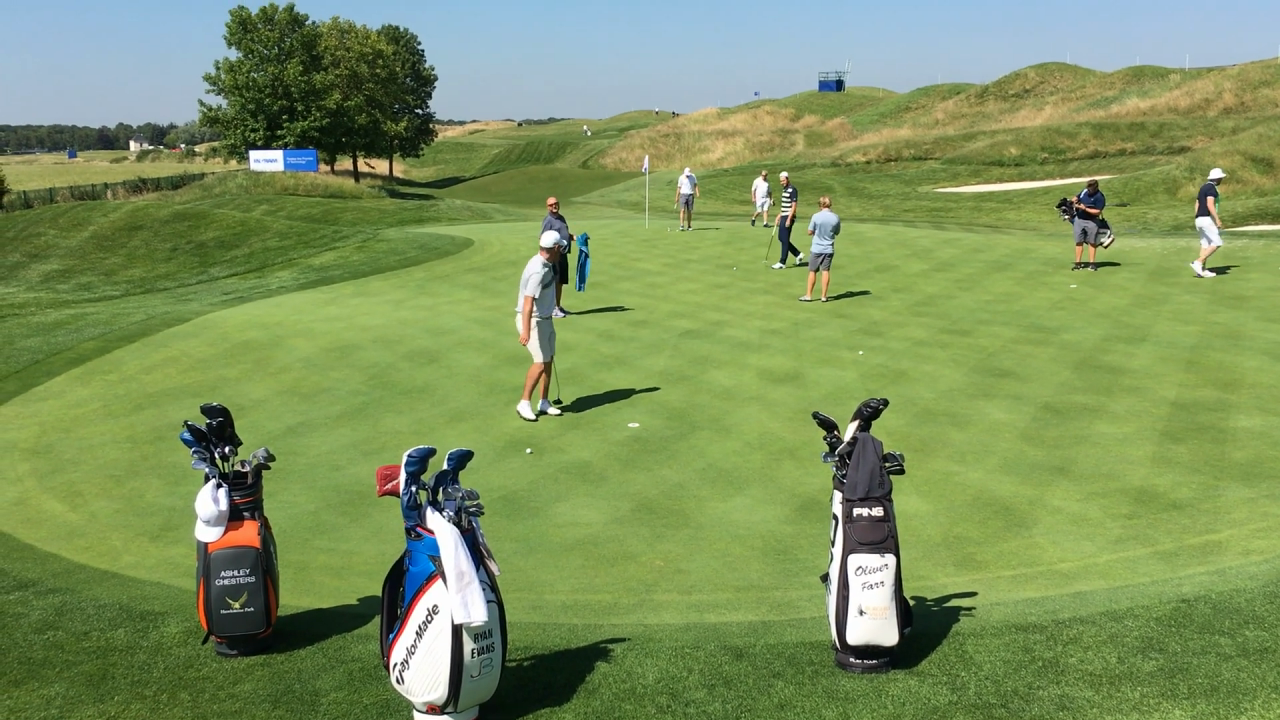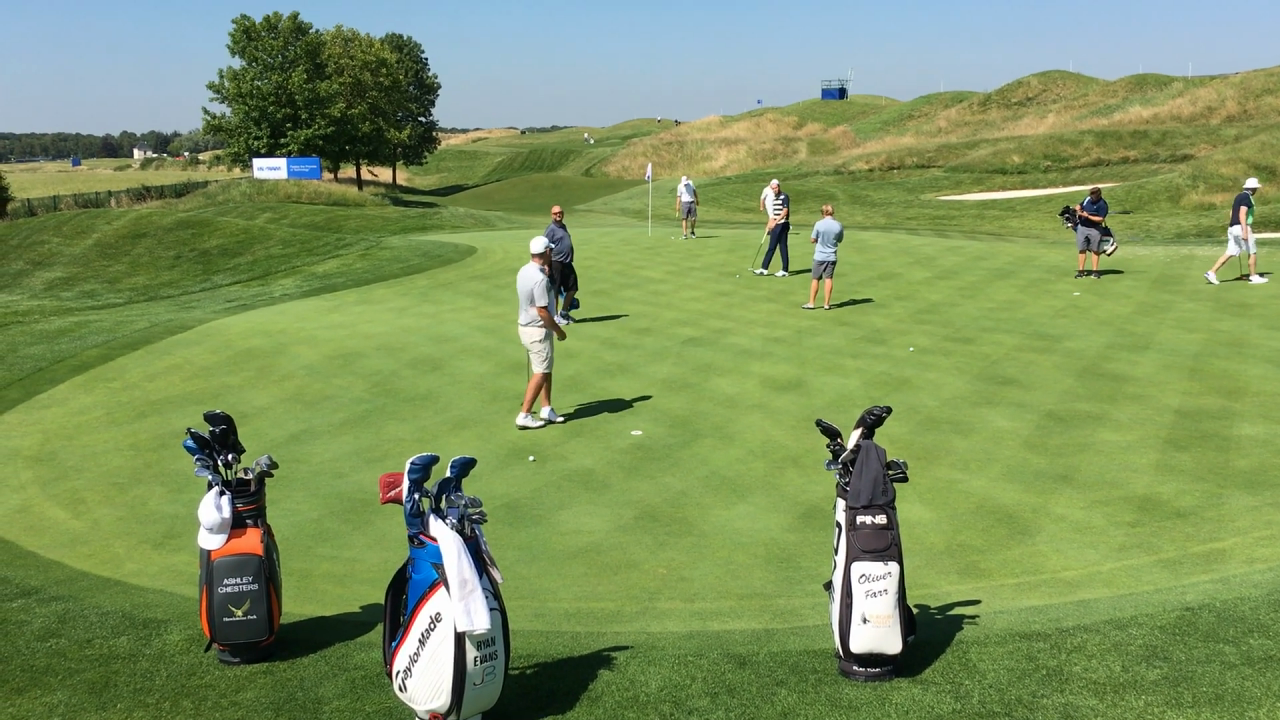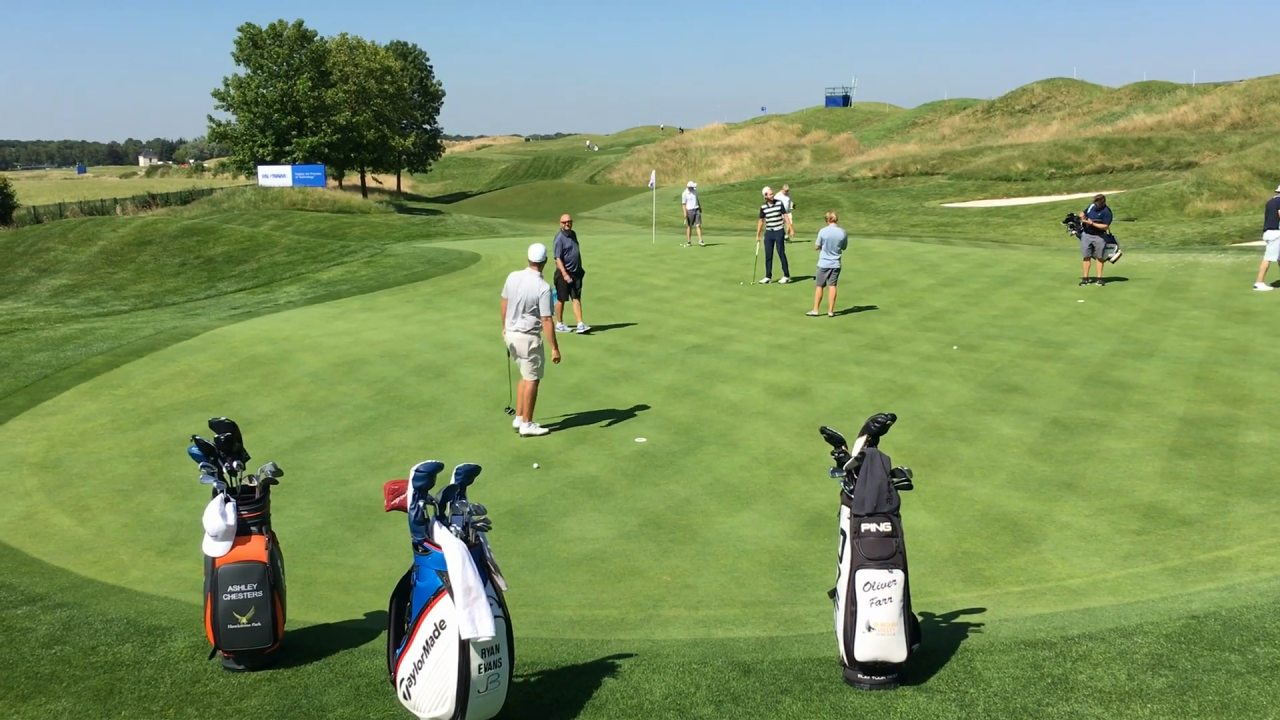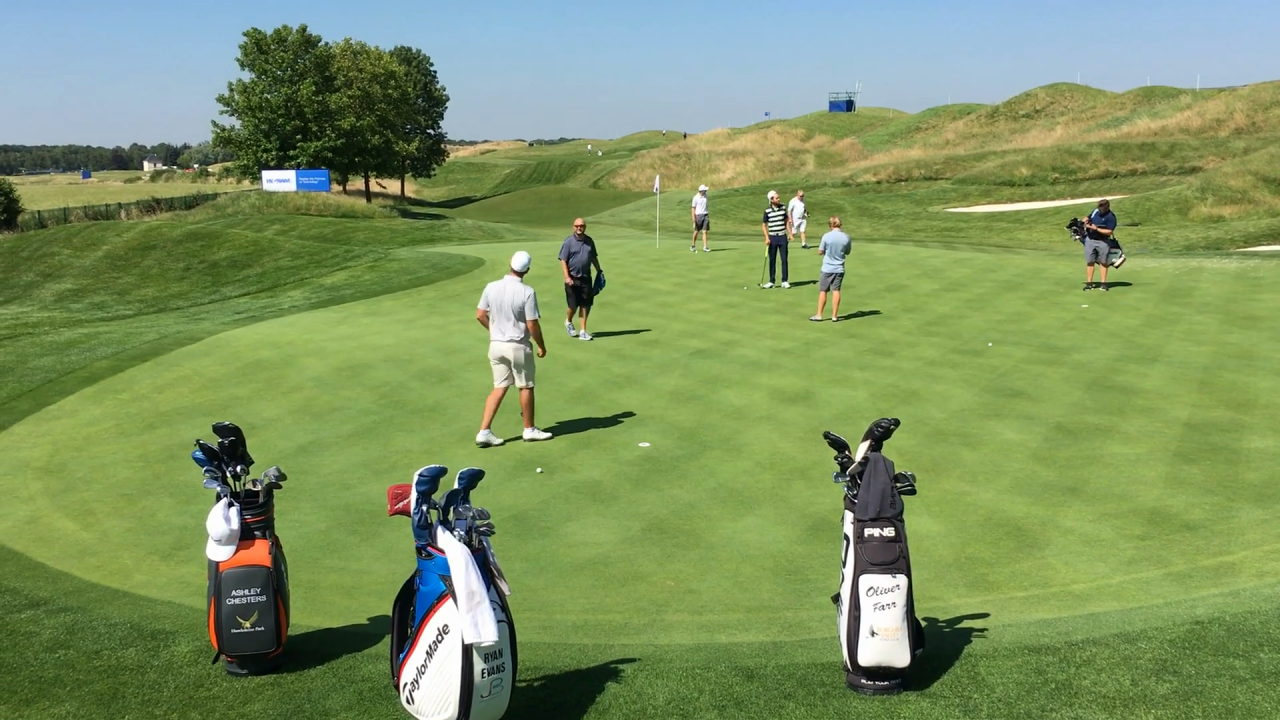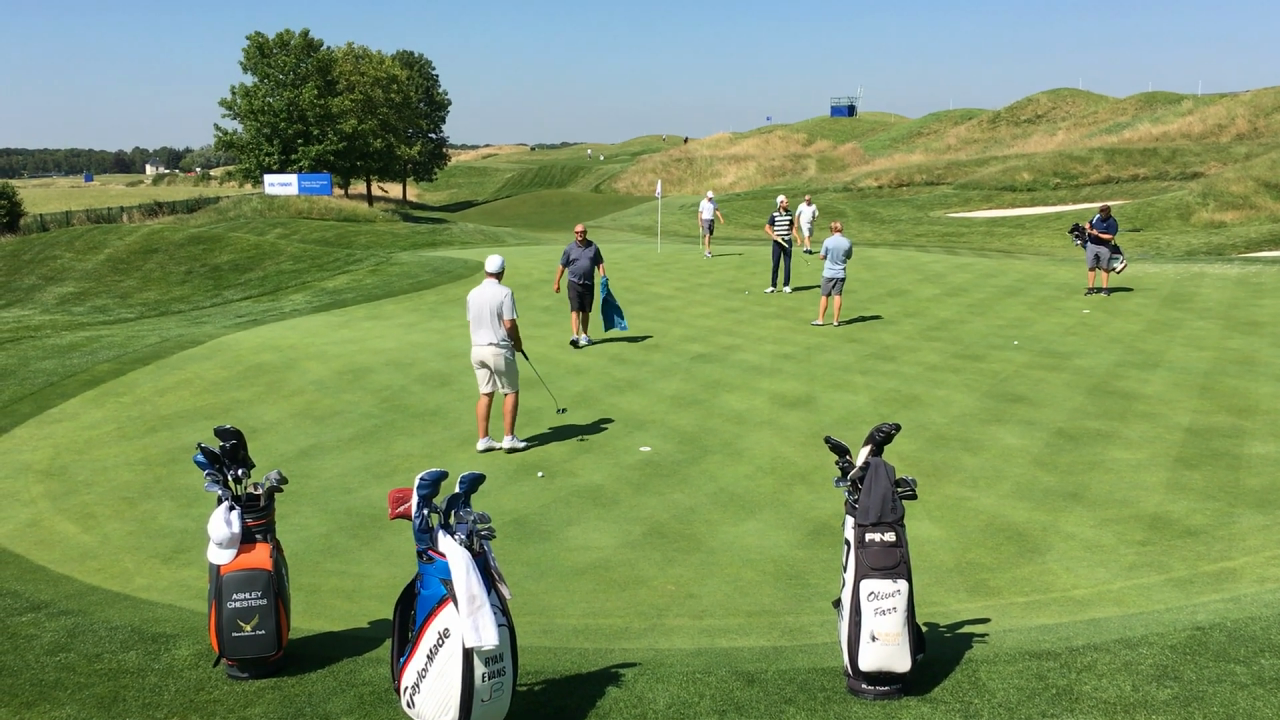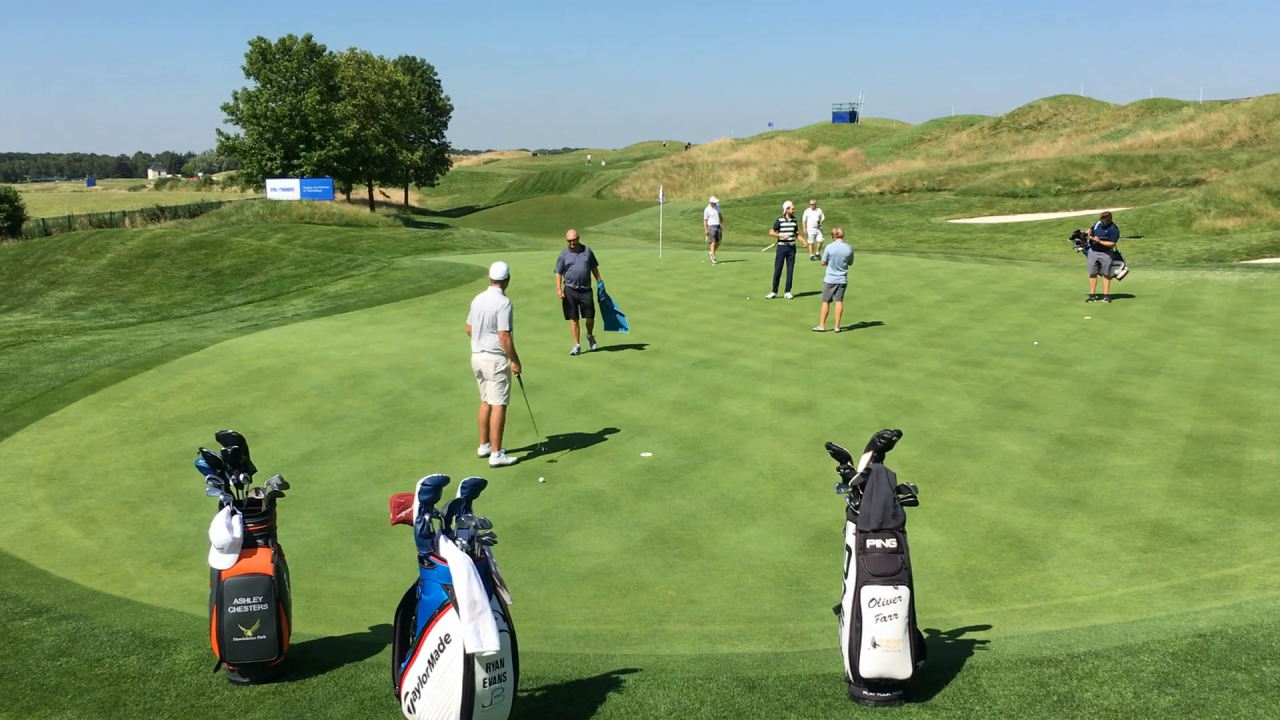
dt=0.4s
person 1, frame 1
left shoulder: (546, 264)
right shoulder: (538, 270)
right elbow: (528, 301)
left wrist: (550, 313)
right wrist: (525, 330)
left hip: (544, 319)
right hip: (533, 321)
left knee: (548, 361)
right knee: (540, 362)
left ankle: (544, 403)
right ankle: (524, 403)
person 1, frame 2
left shoulder: (525, 270)
right shoulder: (539, 278)
right elbow: (542, 311)
right wrist: (559, 331)
left hip: (528, 326)
right hip: (536, 330)
left knee: (544, 370)
right knee: (541, 373)
left ankle: (546, 410)
right ankle: (524, 415)
person 1, frame 3
left shoulder: (513, 277)
right shoulder: (543, 287)
left elbow: (504, 304)
right elbow: (546, 321)
left wrist: (505, 327)
right wrist: (555, 349)
left hip: (512, 334)
right hip: (528, 338)
left knee: (527, 377)
right knee: (532, 379)
left ankle: (520, 417)
right ankle: (526, 424)
person 1, frame 4
left shoulder: (491, 287)
right shoulder: (527, 292)
left elbow: (480, 315)
right elbow: (532, 324)
right wrist: (541, 346)
left hip: (496, 345)
right hip: (518, 346)
left knee: (499, 388)
right knee: (526, 387)
left ankle: (484, 431)
right ankle: (529, 429)
person 1, frame 5
left shoulder: (472, 294)
right shoulder: (505, 292)
right elbow: (510, 324)
right wrist: (518, 342)
left hip: (477, 350)
right hip: (499, 350)
left knee: (485, 394)
right knee: (511, 392)
left ankle: (483, 440)
right ankle: (509, 438)
person 1, frame 6
left shoulder: (477, 299)
right shoulder: (503, 302)
left elbow: (469, 330)
right elbow: (504, 336)
right wrist: (515, 361)
left hip: (477, 356)
right hip: (495, 358)
left knee: (486, 402)
right knee: (499, 405)
left ankle: (484, 445)
right ankle: (496, 454)
